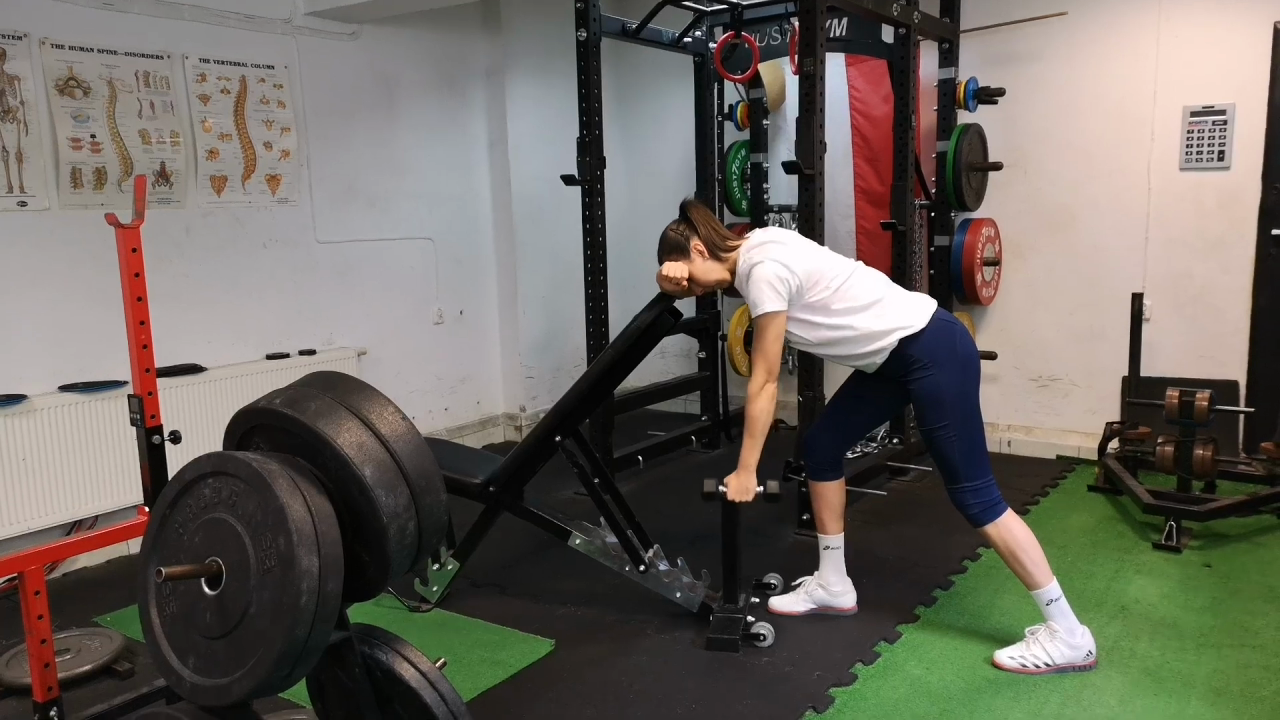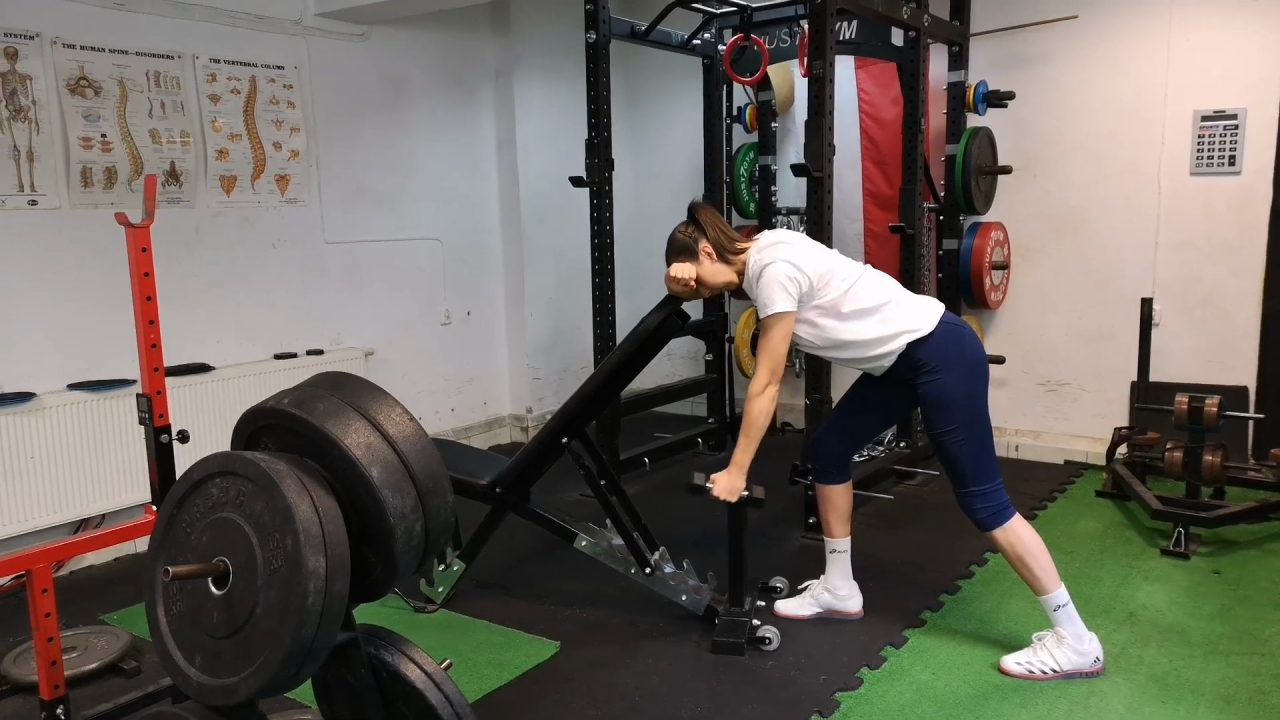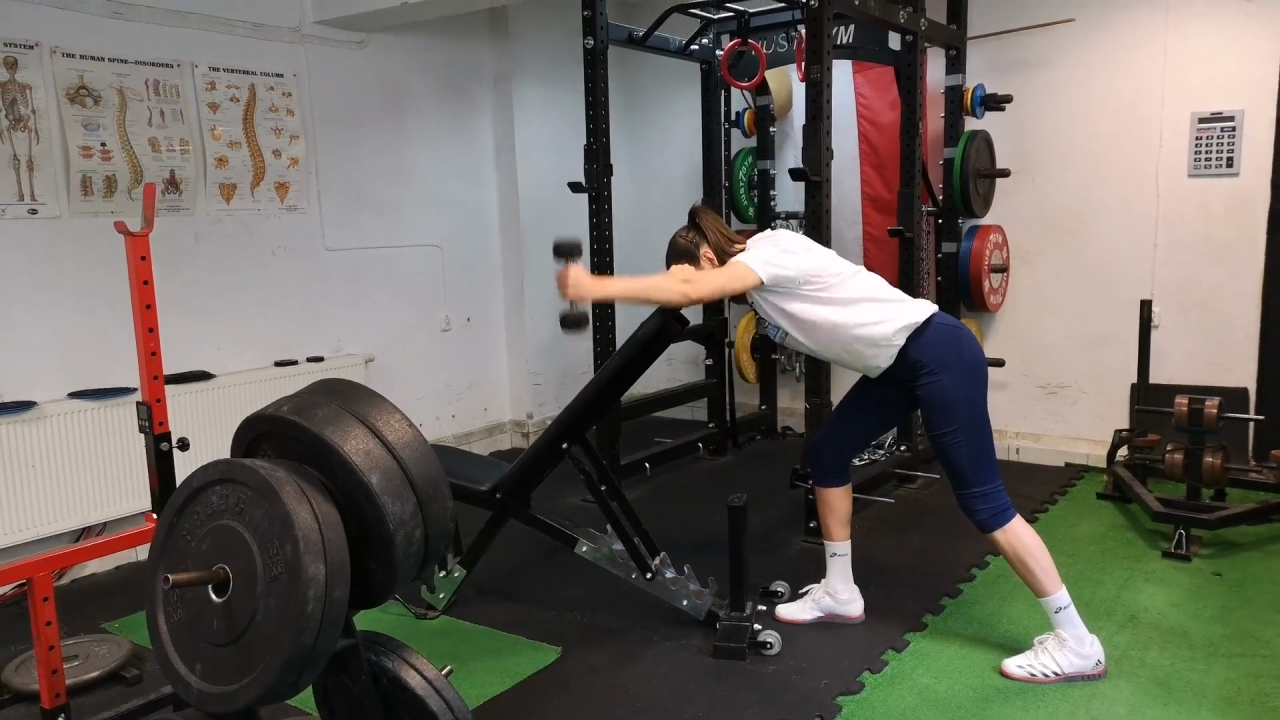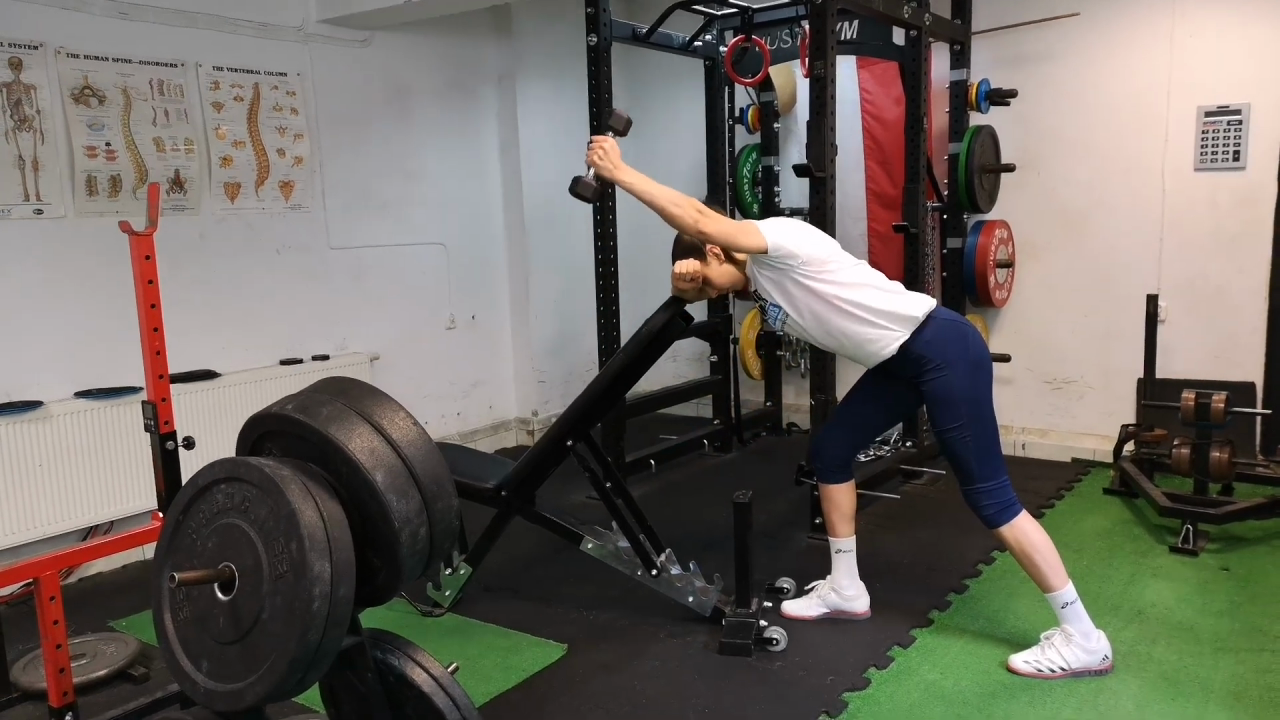
dt=0.7s
person 1, frame 1
left shoulder: (763, 270)
right shoulder: (752, 249)
left elbow: (764, 381)
left wrist: (745, 472)
right wrist: (674, 277)
left hip: (932, 350)
right hip: (893, 354)
left knee: (973, 493)
right knee: (821, 447)
left ankle: (1068, 635)
right ankle: (833, 586)
person 1, frame 2
left shoulder: (774, 270)
right shoulder: (758, 254)
left elbow: (765, 385)
left wrist: (737, 471)
right wrist: (682, 279)
left hip: (940, 354)
right hip: (902, 357)
left knee: (981, 498)
right knee: (827, 450)
left ankle: (1075, 641)
right ankle: (839, 588)
person 1, frame 3
left shoulder: (771, 253)
right shoulder: (754, 273)
left elbow: (697, 284)
left wrist: (598, 287)
right wrist: (679, 284)
left hip: (939, 355)
right hip: (897, 363)
left knee: (982, 501)
right knee: (827, 454)
left ankle: (1076, 645)
right ankle: (840, 594)
person 1, frame 4
left shoulder: (777, 238)
right shoulder: (757, 281)
left elbow: (700, 220)
right elbow: (688, 287)
left wrist: (619, 172)
right wrist: (686, 277)
left hip: (942, 350)
right hip: (900, 360)
left knee: (988, 495)
right knee: (829, 450)
left ankle: (1083, 637)
right ankle: (846, 588)
